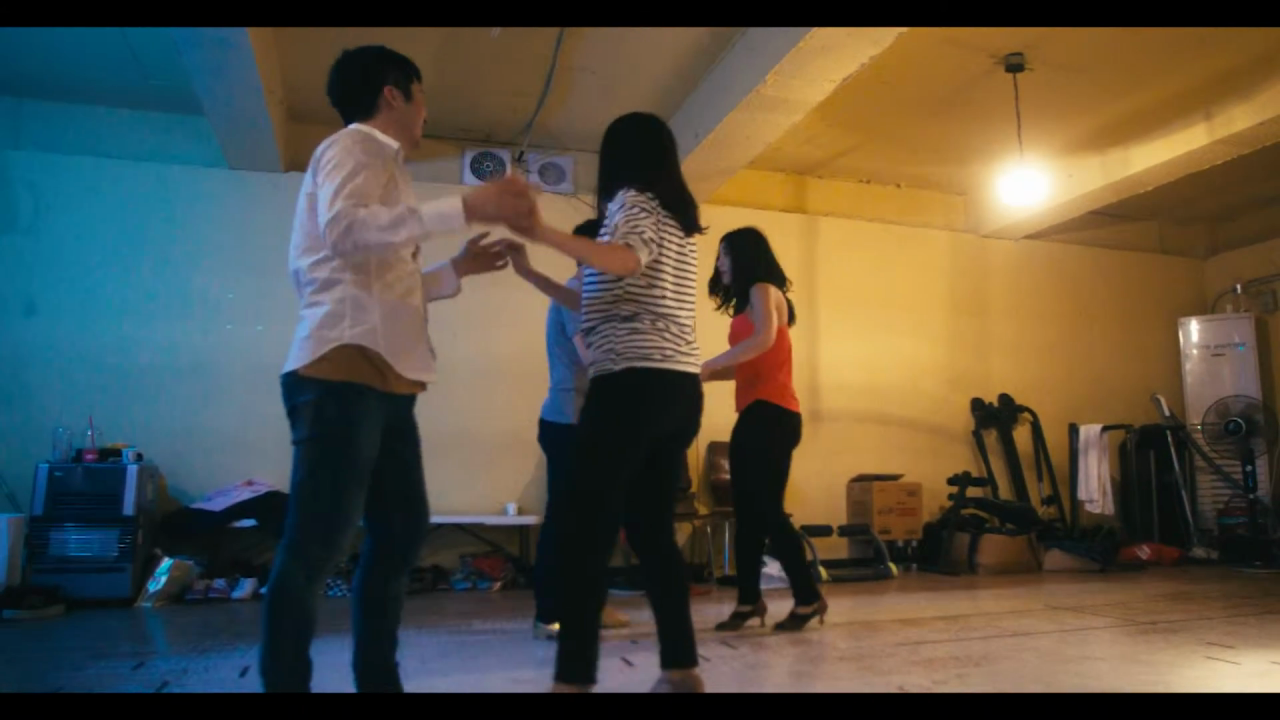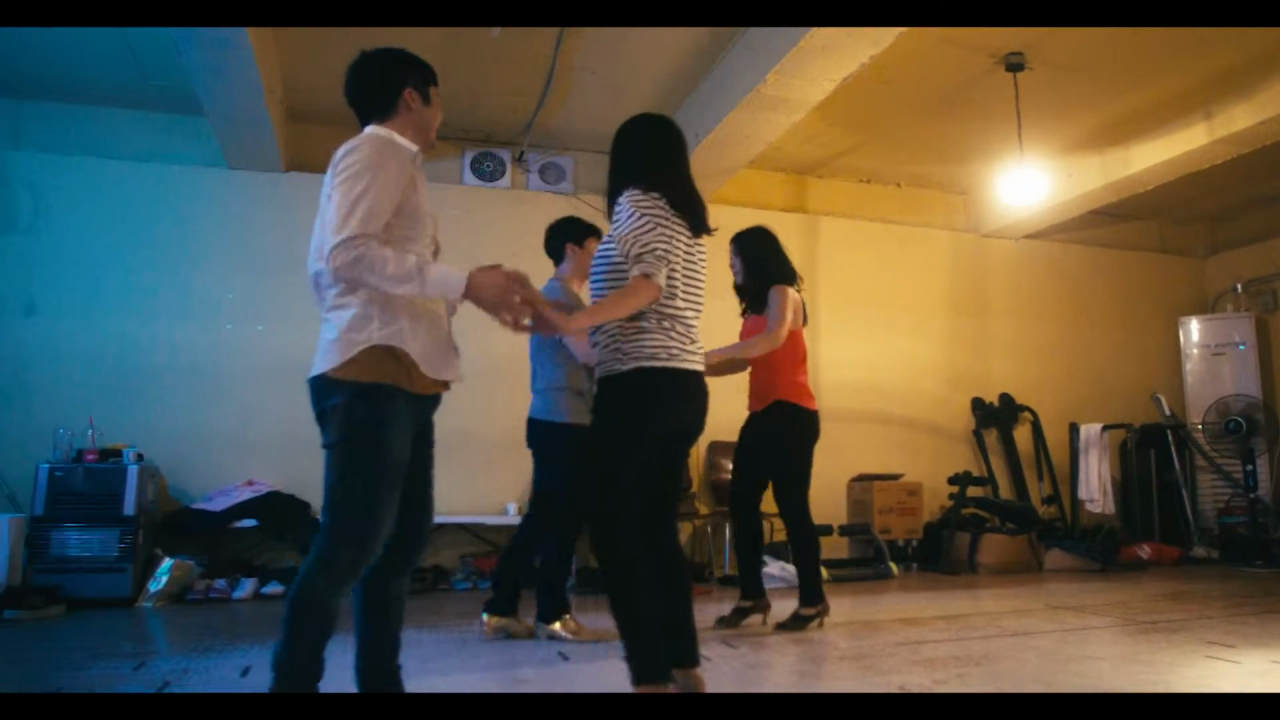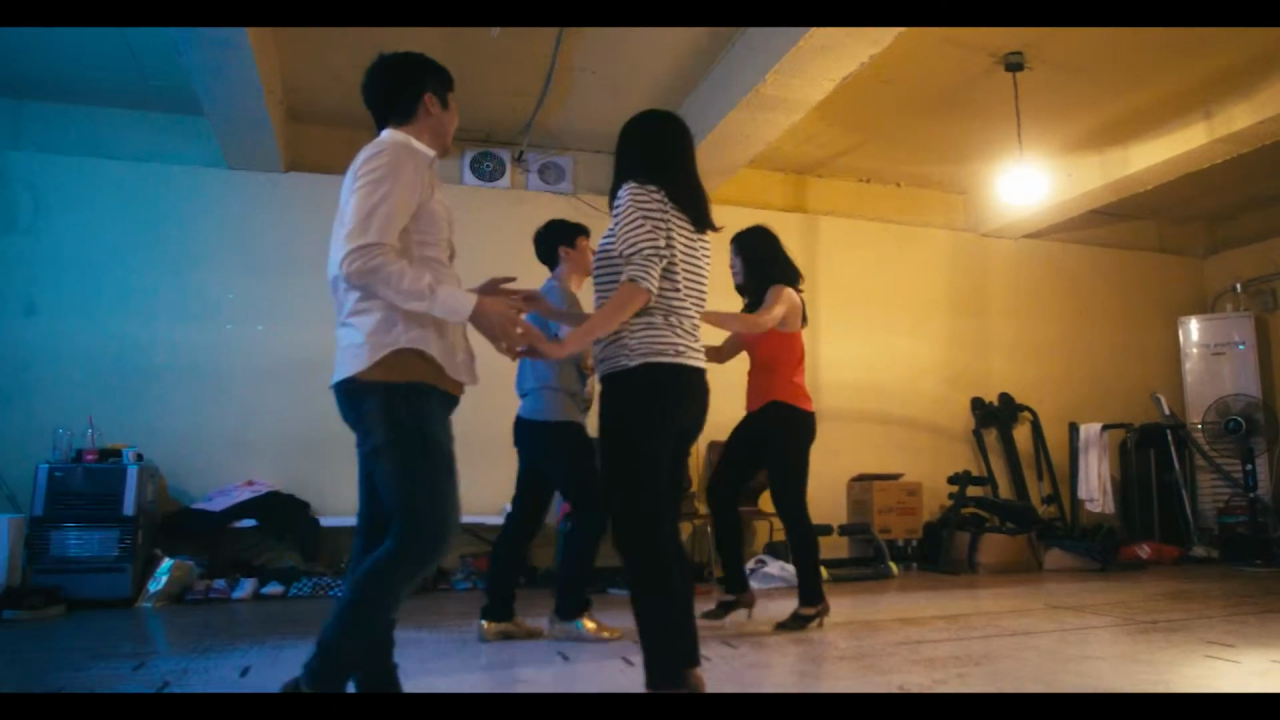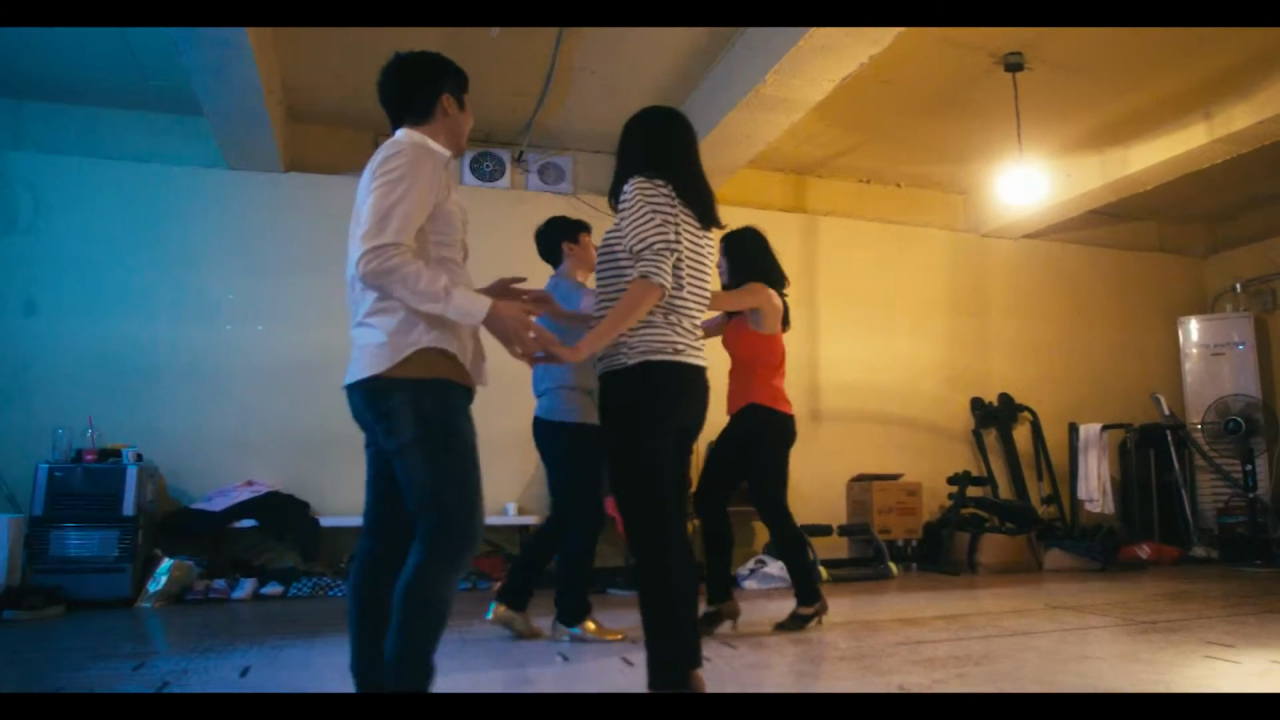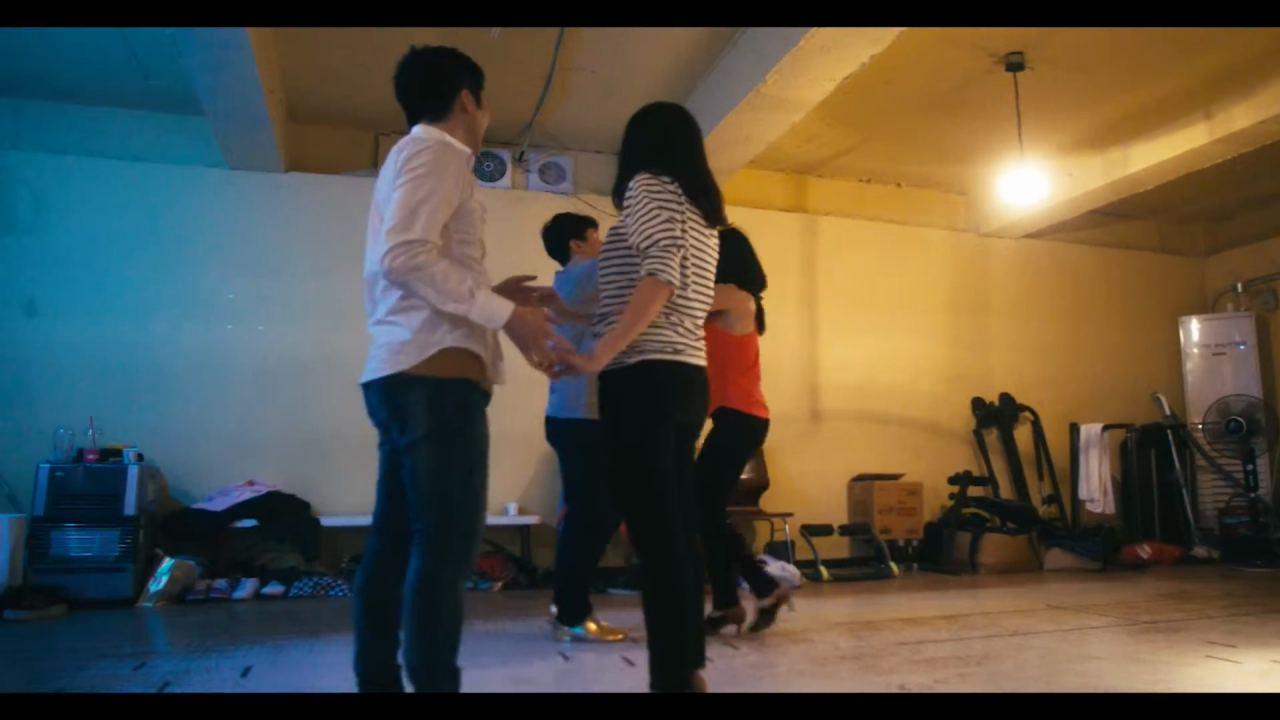
dt=0.2s
person 1, frame 1
left shoulder: (376, 164)
right shoulder: (352, 147)
right elbow: (346, 228)
left wrist: (455, 268)
right wrist: (463, 207)
left hip: (382, 378)
right hip: (345, 373)
left knee: (401, 531)
right knee: (317, 541)
left ankle: (378, 684)
right ankle: (283, 686)
person 1, frame 2
left shoulder: (394, 168)
right shoulder: (375, 153)
right elbow: (349, 253)
left wrist: (466, 288)
right wrist: (461, 283)
left hip: (396, 378)
right hip: (372, 374)
left knee: (399, 540)
right knee: (352, 540)
left ankle: (378, 684)
right ankle: (292, 686)
person 1, frame 3
left shoulder: (404, 168)
right shoulder: (395, 158)
right elbow: (362, 259)
left wrist: (470, 300)
right wrist: (468, 307)
left hip: (400, 376)
right hip: (394, 374)
left knee: (391, 536)
right knee: (425, 531)
left ankle: (372, 682)
right ankle: (322, 679)
person 1, frame 4
left shoulder: (409, 167)
right shoulder: (411, 157)
right elbow: (379, 259)
left wrist: (476, 299)
right wrist: (483, 311)
left hip: (397, 374)
right hip: (413, 374)
left knee: (391, 539)
right knee: (448, 534)
left ankle: (377, 683)
right ankle: (402, 682)
person 1, frame 5
left shoulder: (412, 161)
right shoulder: (432, 153)
right elbow: (405, 256)
left wrist: (488, 295)
right wrist: (503, 314)
left hip: (407, 371)
right hip: (433, 371)
left knee: (395, 541)
right knee: (445, 543)
left ankle: (378, 685)
right ankle: (432, 686)
person 2, frame 1
left shoulder: (633, 200)
right shoulder: (679, 221)
left elbow: (630, 259)
left wrist: (547, 235)
left hip: (632, 384)
right hip: (679, 389)
left knee: (586, 530)
right knee: (652, 530)
left ankle: (574, 679)
right ankle: (680, 668)
person 2, frame 2
left shoulder: (640, 200)
right shoulder: (689, 221)
left elbow: (647, 281)
left wrist: (573, 321)
right wrist: (570, 315)
left hip: (640, 384)
right hip: (683, 386)
left knee: (614, 534)
right knee: (655, 531)
left ankle: (653, 678)
right ankle: (682, 668)
person 2, frame 3
left shoulder: (640, 195)
right shoulder: (693, 219)
left elbow: (638, 286)
left wrist: (563, 345)
left hip: (643, 381)
right hip: (685, 382)
left knee: (639, 536)
right knee: (660, 532)
left ankle: (668, 680)
right ankle: (684, 670)
person 2, frame 4
left shoulder: (644, 190)
right shoulder: (698, 216)
left elbow: (650, 282)
left wrist: (578, 350)
left hip: (643, 379)
right hip: (684, 381)
left knee: (651, 536)
right knee: (669, 531)
left ankle: (671, 681)
right ankle: (685, 670)
person 2, frame 5
left shoulder: (649, 186)
right shoulder: (703, 213)
left elbow: (657, 278)
left wrist: (596, 357)
left hip: (643, 378)
right hip: (687, 379)
left knee: (656, 535)
right knee: (677, 531)
left ankle: (672, 681)
right ankle: (688, 671)
person 3, frame 1
left shoulder: (577, 294)
right shoulder: (576, 294)
right elbow: (592, 355)
left hip: (573, 421)
right hip: (569, 421)
left knee: (572, 515)
right knee: (564, 517)
right ankle: (550, 614)
person 3, frame 2
left shoulder: (558, 295)
right shoulder: (559, 293)
right elbow: (586, 352)
left hip: (551, 421)
right hip: (562, 422)
left knee: (542, 517)
right knee: (570, 516)
left ankle: (500, 609)
right ankle: (551, 614)
person 3, frame 3
left shoulder: (556, 297)
right shoulder: (557, 295)
left hip: (540, 422)
right hip: (554, 422)
left knee: (523, 518)
right knee: (591, 511)
left ankle: (496, 615)
right ankle: (571, 613)
person 3, frame 4
left shoulder: (561, 295)
right shoulder: (568, 289)
left hip: (562, 419)
right hip: (570, 420)
left knee: (565, 517)
right knee: (584, 516)
left ankle: (509, 601)
right ankle: (572, 617)
person 3, frame 5
left shoulder: (573, 287)
right shoulder: (580, 275)
left hip: (581, 416)
right hip: (578, 416)
left knee: (601, 512)
right knee: (586, 514)
left ankle: (570, 603)
right ankle: (572, 617)
person 4, frame 1
left shoulder: (763, 292)
right shoulder: (745, 304)
left elbow: (763, 342)
left wrist: (708, 365)
right wrist: (704, 374)
left hip: (774, 415)
right hip: (752, 416)
left knee: (767, 509)
right knee: (746, 509)
left ankle: (808, 598)
right ankle: (749, 600)
person 4, frame 2
left shoulder: (783, 293)
right shoulder: (757, 306)
left elbow: (775, 338)
right elbow: (740, 361)
left wrist: (709, 350)
left hip: (792, 414)
right hip: (764, 414)
left knee: (792, 507)
right knee: (742, 503)
left ankle: (813, 601)
right ankle: (752, 595)
person 4, frame 3
left shoulder: (783, 295)
right shoulder: (759, 303)
left elbow: (756, 324)
right elbow: (723, 352)
left hip: (788, 415)
right hip: (761, 415)
left knee: (790, 507)
right knee: (721, 493)
left ankle: (813, 601)
right ankle: (736, 587)
person 4, frame 4
left shoulder: (761, 295)
right shoulder: (740, 310)
left elbow: (709, 304)
right elbow: (702, 327)
left hip: (766, 418)
right hip: (748, 418)
left knee: (772, 510)
right knee: (708, 502)
left ankle: (809, 598)
right ankle: (720, 601)
person 4, frame 5
left shoulder: (731, 297)
right shoulder: (737, 305)
left hip: (735, 418)
right hip: (741, 419)
left knee: (706, 508)
right knee: (708, 508)
left ankle: (766, 588)
right ankle: (726, 604)
